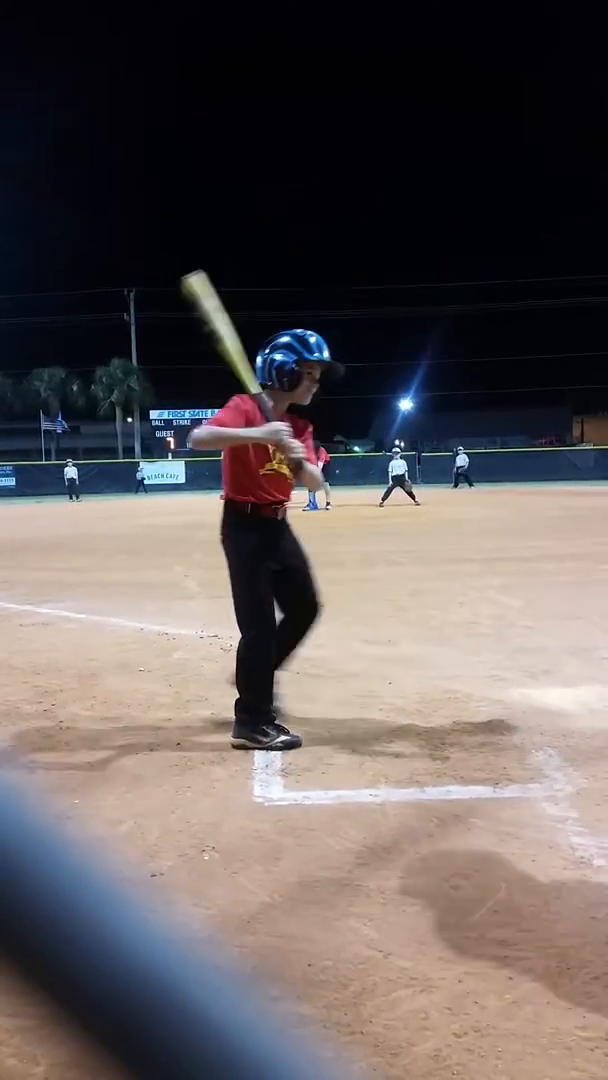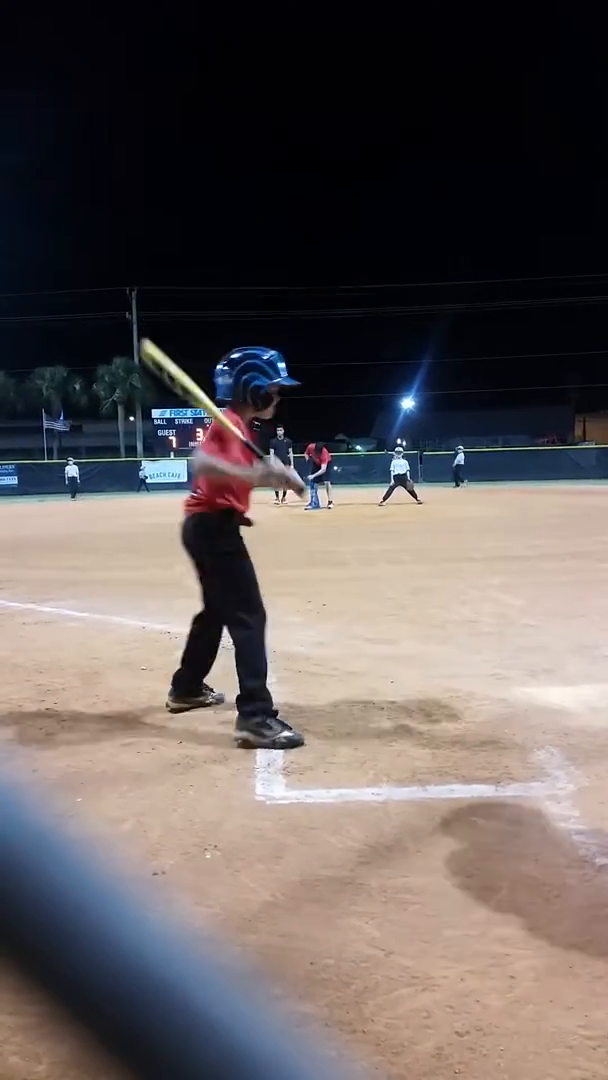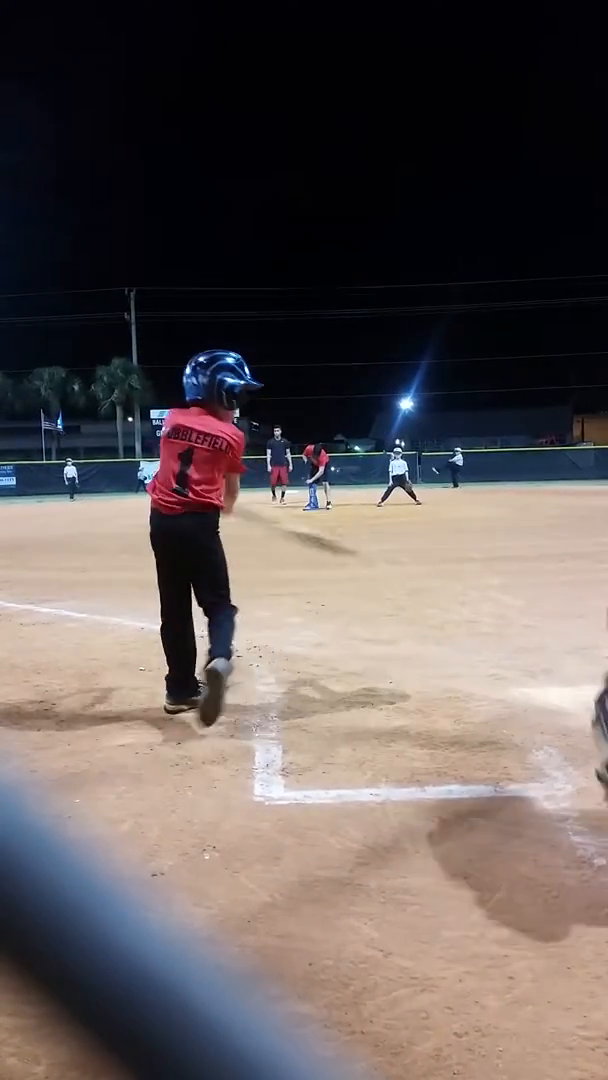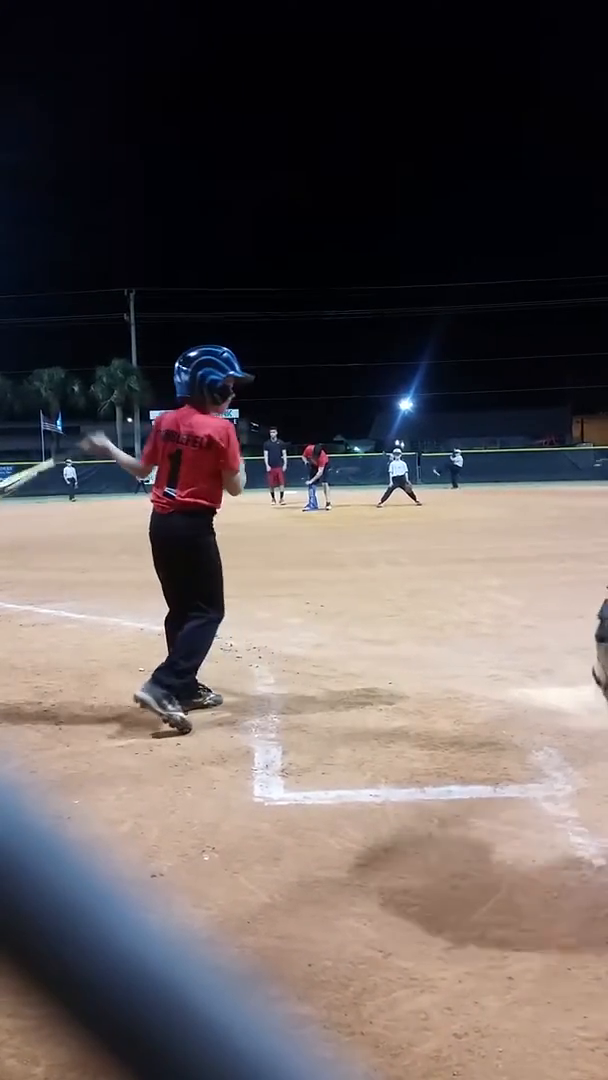
dt=0.3s
person 1, frame 1
left shoulder: (300, 426)
right shoulder: (244, 408)
left elbow: (315, 483)
right elbow: (198, 437)
left wrist: (299, 459)
right wrist: (260, 436)
left hip: (278, 525)
right hip: (244, 525)
left knee: (304, 607)
right knee: (257, 623)
left ankle: (257, 679)
right ankle: (253, 722)
person 1, frame 2
left shoulder: (225, 423)
right shoulder: (231, 429)
left elbow: (234, 477)
right elbow: (201, 465)
left wrist: (276, 475)
right wrist: (256, 473)
left hip: (200, 525)
right hip: (217, 528)
left knee: (216, 610)
right knee: (248, 618)
left ankle: (186, 686)
right ankle: (255, 719)
person 1, frame 3
left shoulder: (173, 420)
right shoulder: (232, 436)
right elbow: (230, 493)
right wrist: (225, 503)
left hip: (161, 521)
right hip: (198, 524)
left knee: (174, 606)
right knee: (218, 605)
left ankle: (181, 687)
right ankle: (220, 659)
person 1, frame 4
left shoulder: (164, 421)
right shoulder: (221, 428)
left elbow: (141, 469)
right elbow: (234, 487)
left wrist: (108, 447)
right wrist: (236, 459)
left hip: (161, 523)
right hip: (194, 526)
left knee: (182, 608)
right knee: (207, 612)
left ankle: (184, 686)
right ankle: (162, 687)
